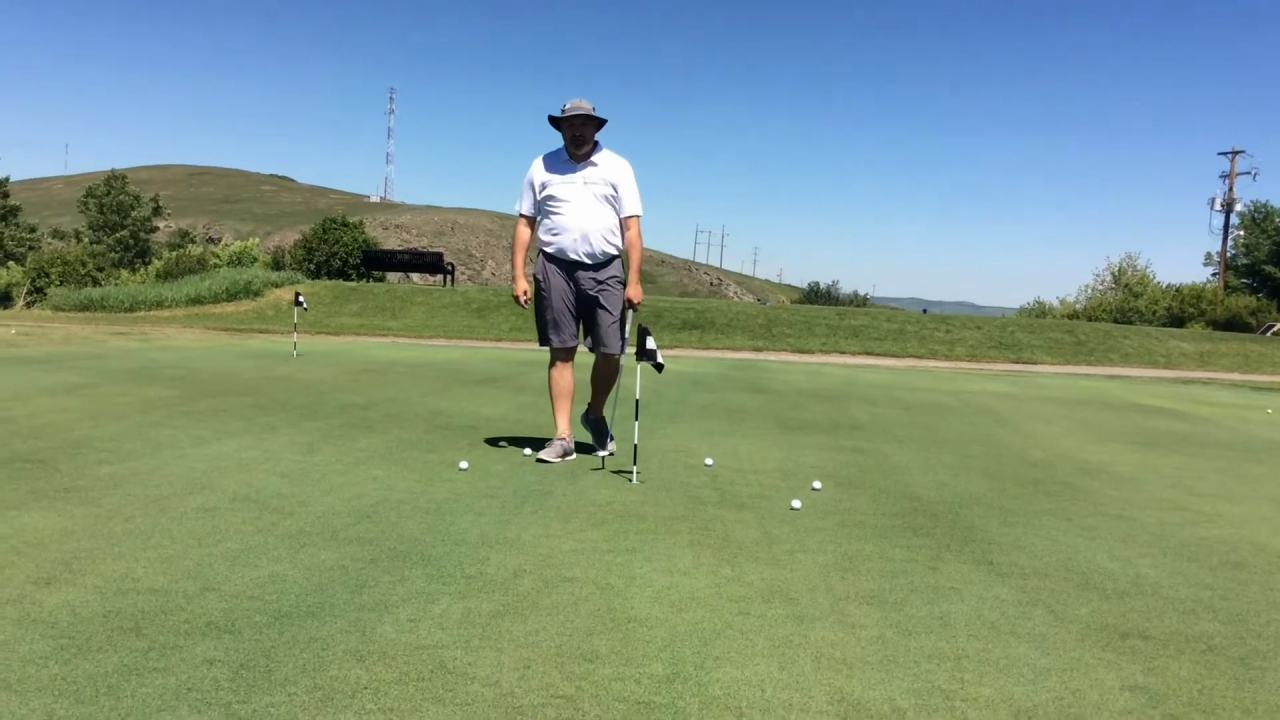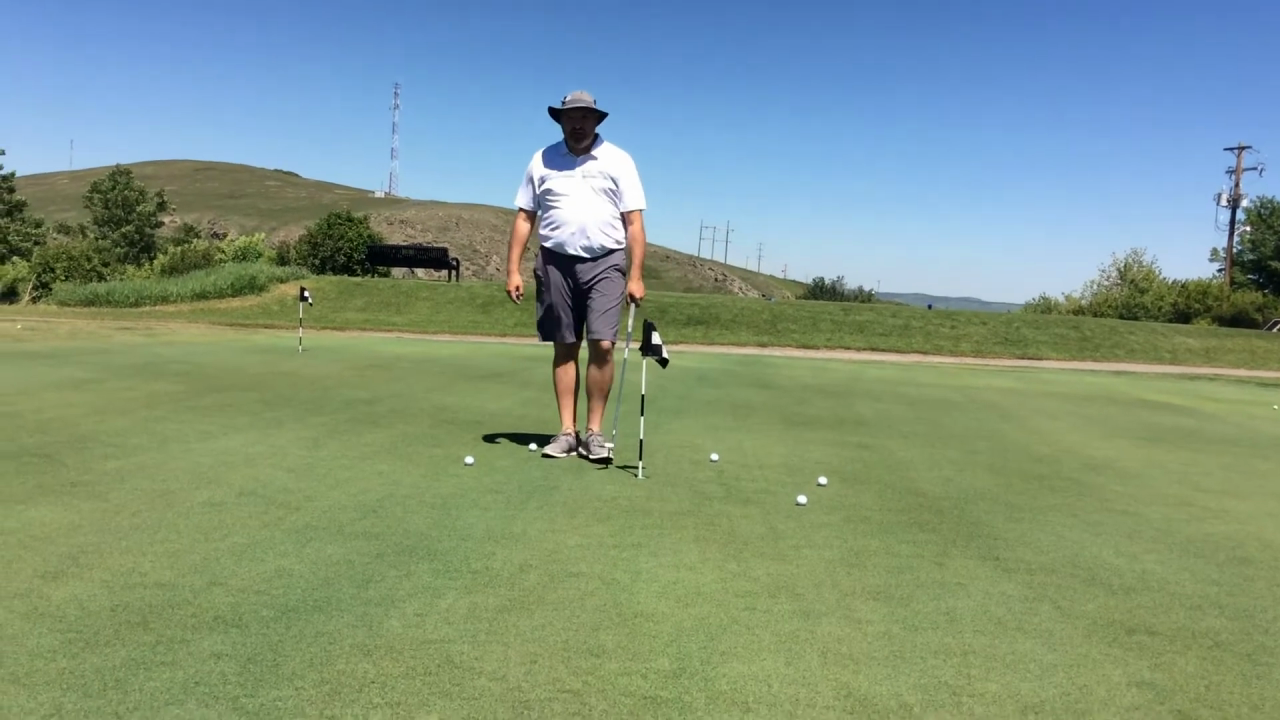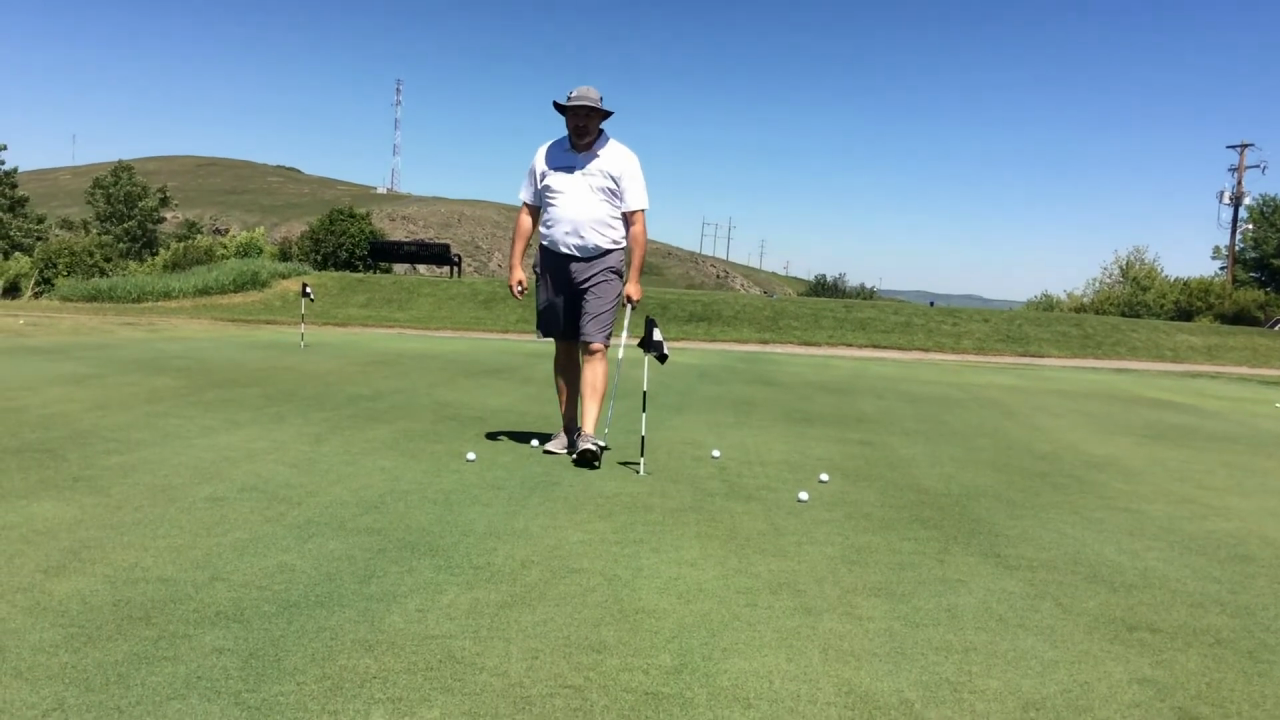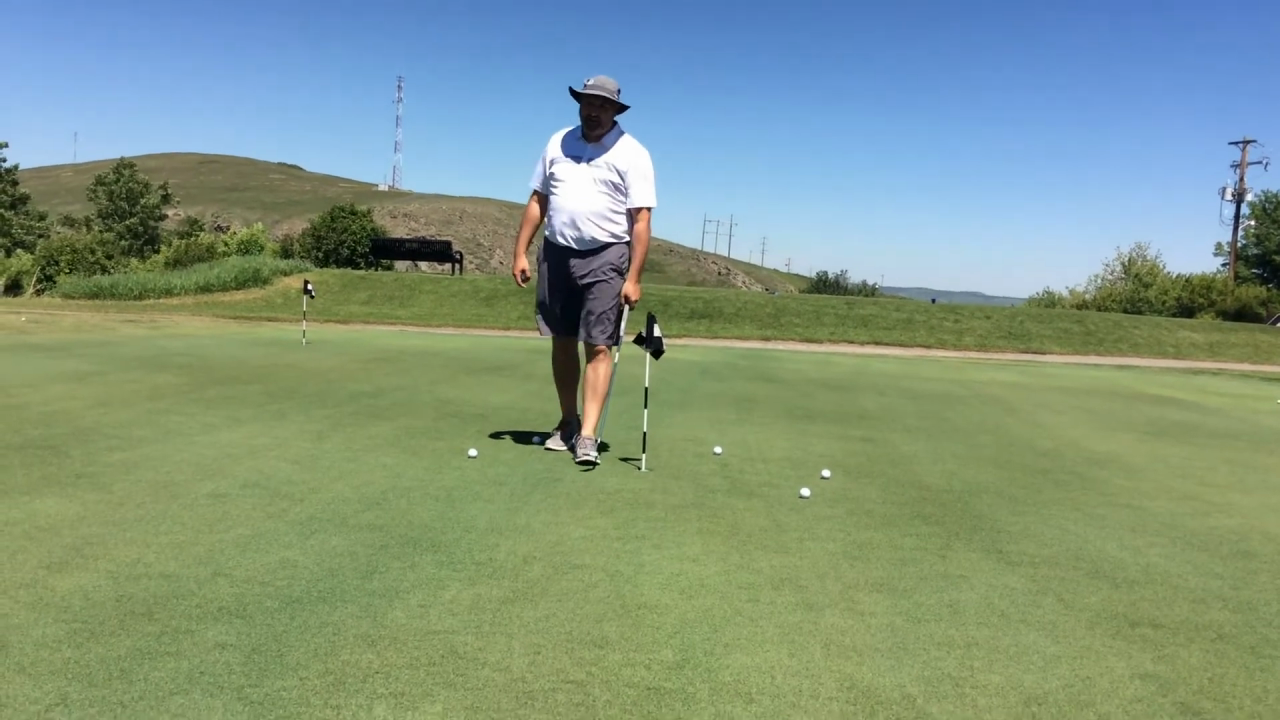
dt=0.3s
person 1, frame 1
left shoulder: (617, 167)
right shoulder: (542, 167)
left elbow: (631, 227)
right elbow: (525, 223)
left wrist: (634, 280)
right wrist: (519, 274)
left hip: (605, 270)
right hip: (557, 268)
left knee: (609, 353)
right knee: (561, 353)
left ankle: (595, 413)
right ankle: (563, 437)
person 1, frame 2
left shoulder: (619, 160)
right shoulder: (542, 160)
left elbow: (634, 222)
right elbow: (525, 217)
left wrist: (636, 275)
right wrist: (513, 269)
left hip: (605, 264)
right hip: (556, 263)
left knee: (602, 346)
right knee: (564, 349)
left ankle: (594, 433)
right ankle: (568, 432)
person 1, frame 3
left shoulder: (622, 159)
right shoulder: (546, 155)
left elbow: (636, 223)
right elbow: (528, 212)
left wrist: (634, 278)
right wrist: (516, 263)
left hip: (603, 264)
right hip: (555, 261)
left knee: (594, 347)
right knee: (565, 347)
left ankle: (587, 434)
right ankle: (567, 428)
person 1, frame 4
left shoulder: (632, 153)
right shoulder: (558, 143)
left elbow: (641, 219)
right elbow: (538, 200)
left wrist: (634, 277)
right wrist: (520, 251)
left hip: (605, 258)
right hip: (556, 254)
left knee: (598, 347)
right knee: (562, 342)
left ankle: (587, 436)
right ankle: (569, 419)
